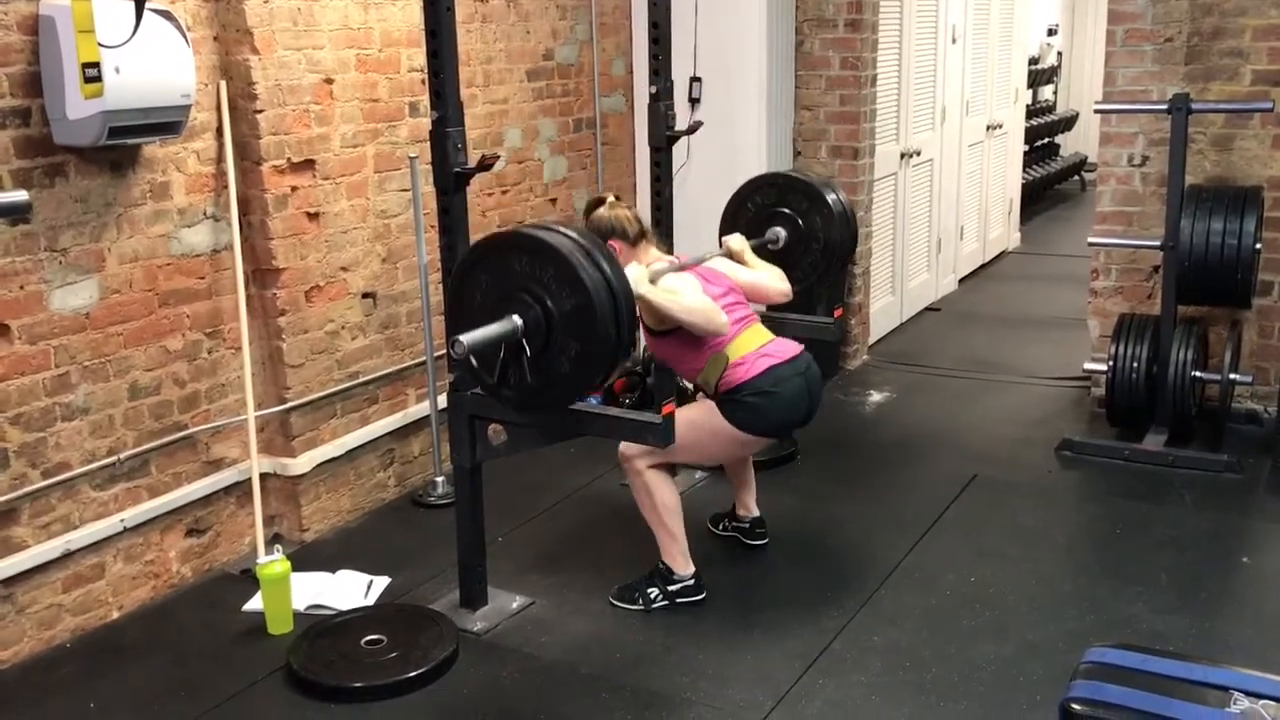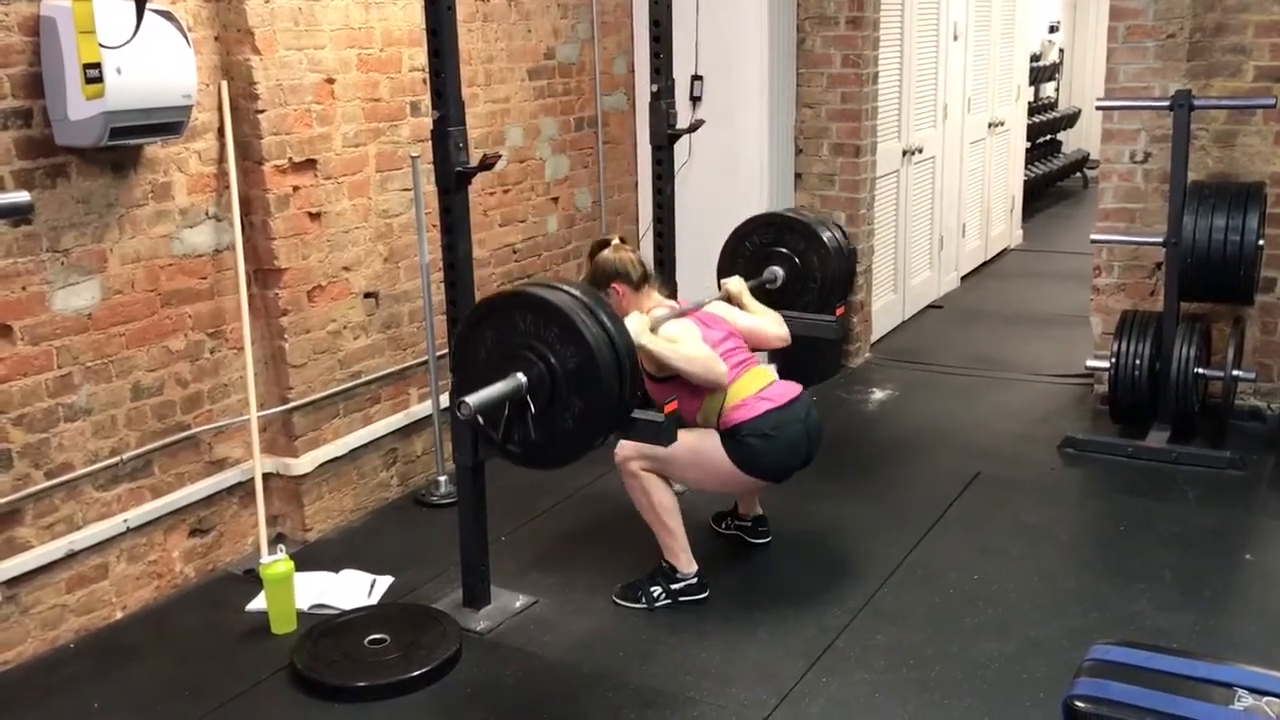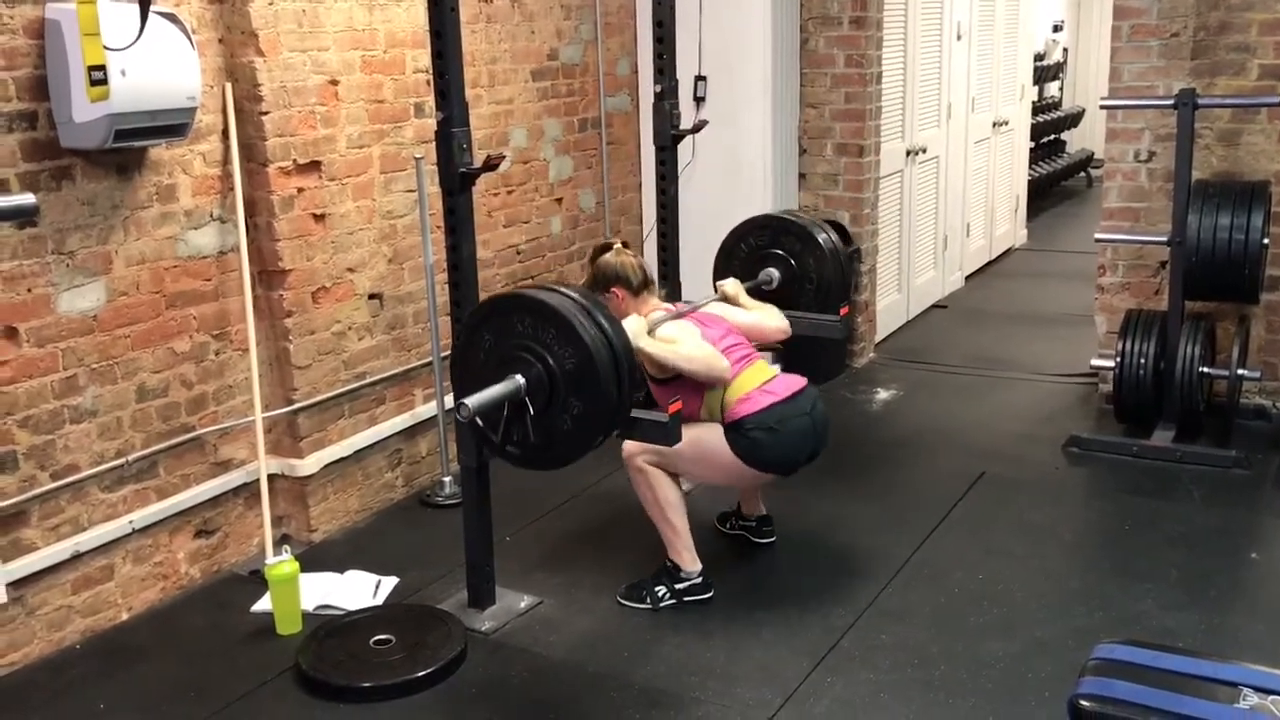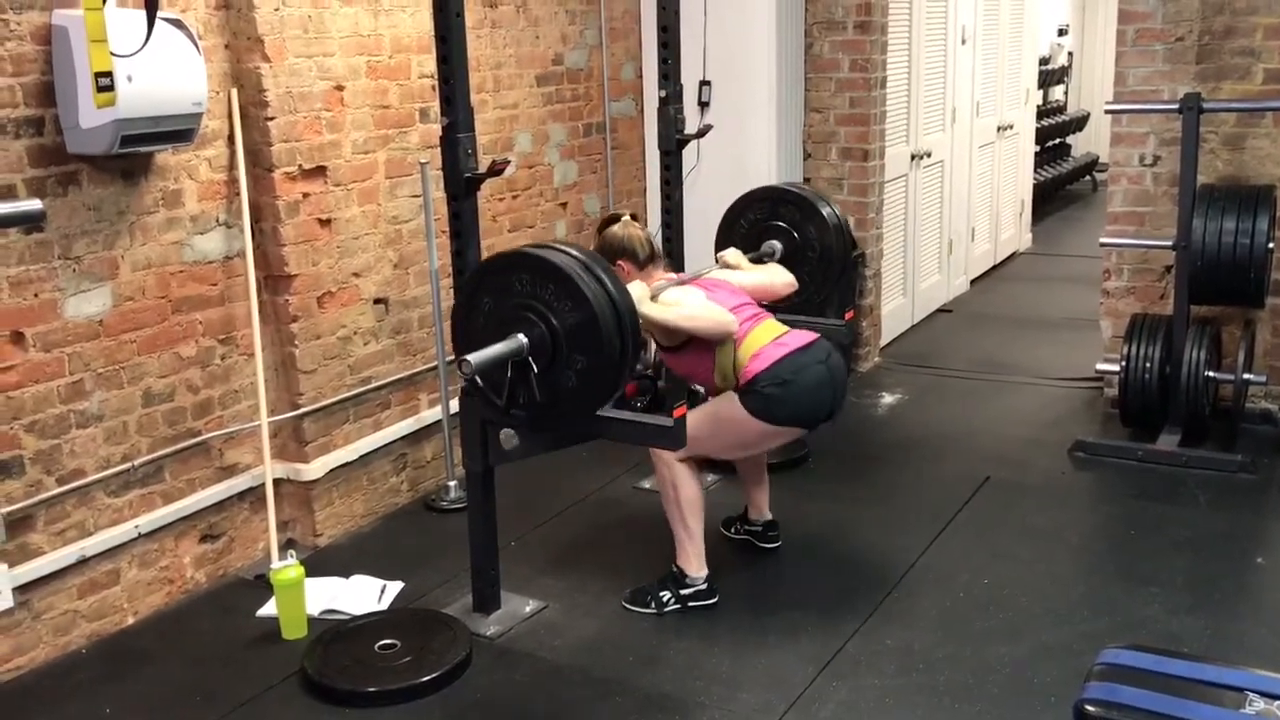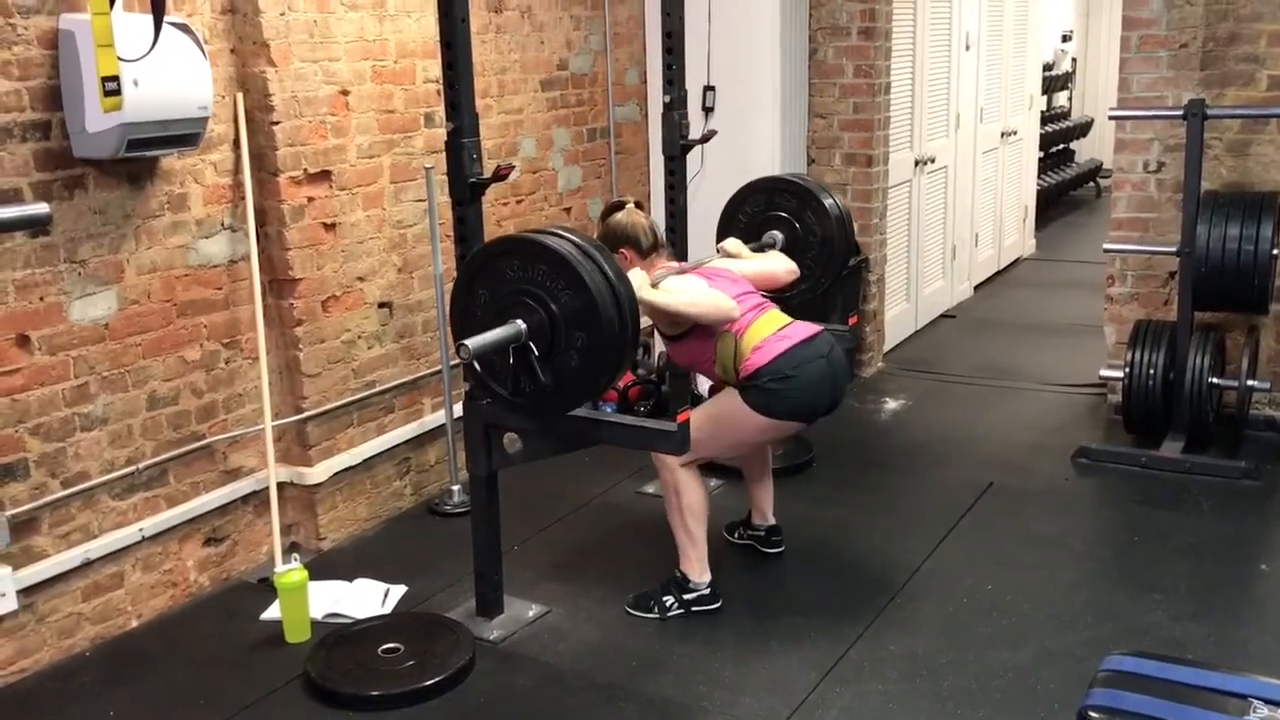
dt=0.4s
person 1, frame 1
left shoulder: (659, 284)
right shoulder: (706, 263)
left elbow: (714, 322)
right elbow: (781, 290)
left wrist: (643, 292)
right wrist: (744, 252)
left hip: (768, 395)
right hip: (801, 374)
left knee: (638, 453)
right knee: (723, 419)
left ankle: (680, 577)
right ankle: (748, 518)
person 1, frame 2
left shoulder: (658, 330)
right shoulder: (705, 308)
left elbow: (716, 374)
right elbow: (780, 335)
left wrist: (643, 341)
right wrist: (742, 296)
left hip: (770, 440)
right hip: (802, 418)
left knee: (633, 456)
left ankle: (682, 575)
right ankle: (750, 518)
person 1, frame 3
left shoulder: (657, 332)
right shoulder: (704, 309)
left elbow: (718, 369)
right elbow: (780, 327)
left wrist: (641, 344)
right wrist: (739, 296)
left hip: (775, 436)
right hip: (809, 414)
left knee: (640, 453)
right knee: (713, 422)
left ankle: (687, 575)
right ankle: (754, 517)
person 1, frame 4
left shoulder: (660, 301)
right shoulder: (708, 277)
left elbow: (724, 324)
right elbow: (786, 282)
left wrist: (643, 310)
right wrist: (741, 263)
left hip: (791, 386)
right hip: (824, 366)
left knee: (670, 448)
right knee: (737, 418)
left ankle: (692, 581)
right ankle: (760, 522)
person 1, frame 5
left shoulder: (661, 288)
right shoulder: (709, 266)
left elbow: (725, 309)
right elbow: (787, 269)
left wrist: (644, 295)
right wrist: (742, 252)
left hip: (791, 379)
right hip: (826, 359)
left knee: (673, 452)
right knee: (743, 418)
left ankle: (695, 585)
right ankle: (763, 526)
